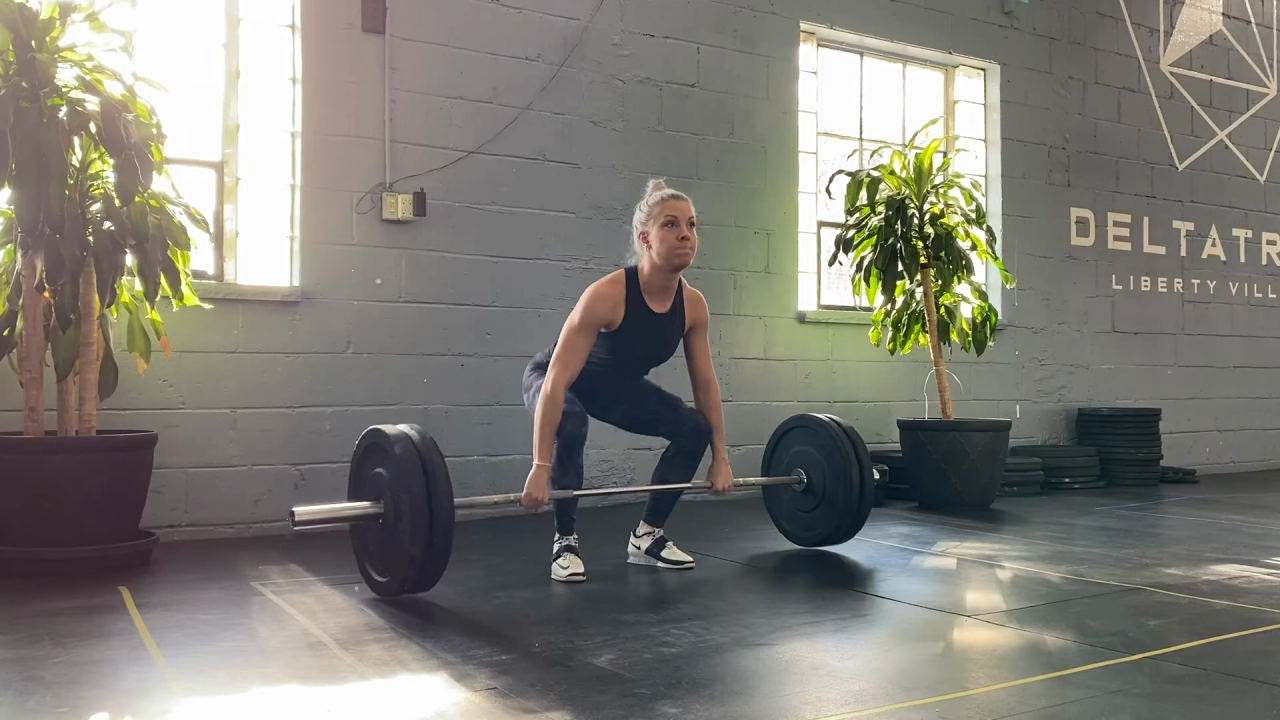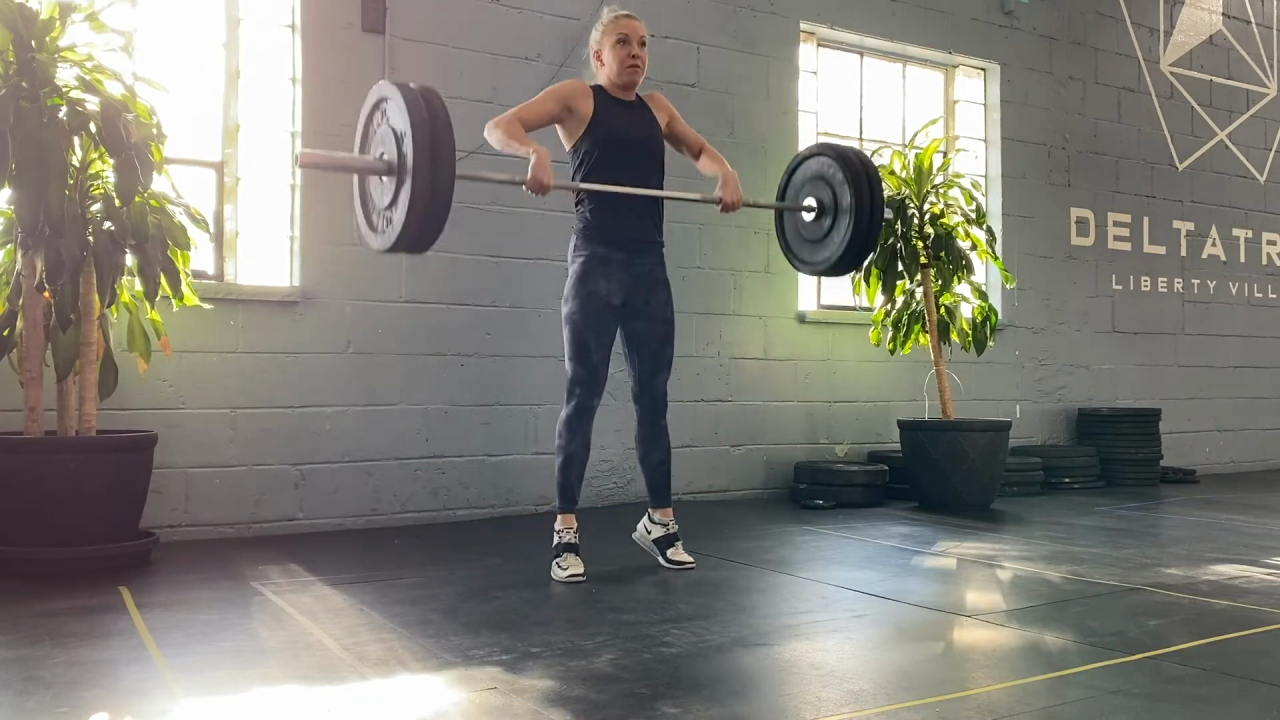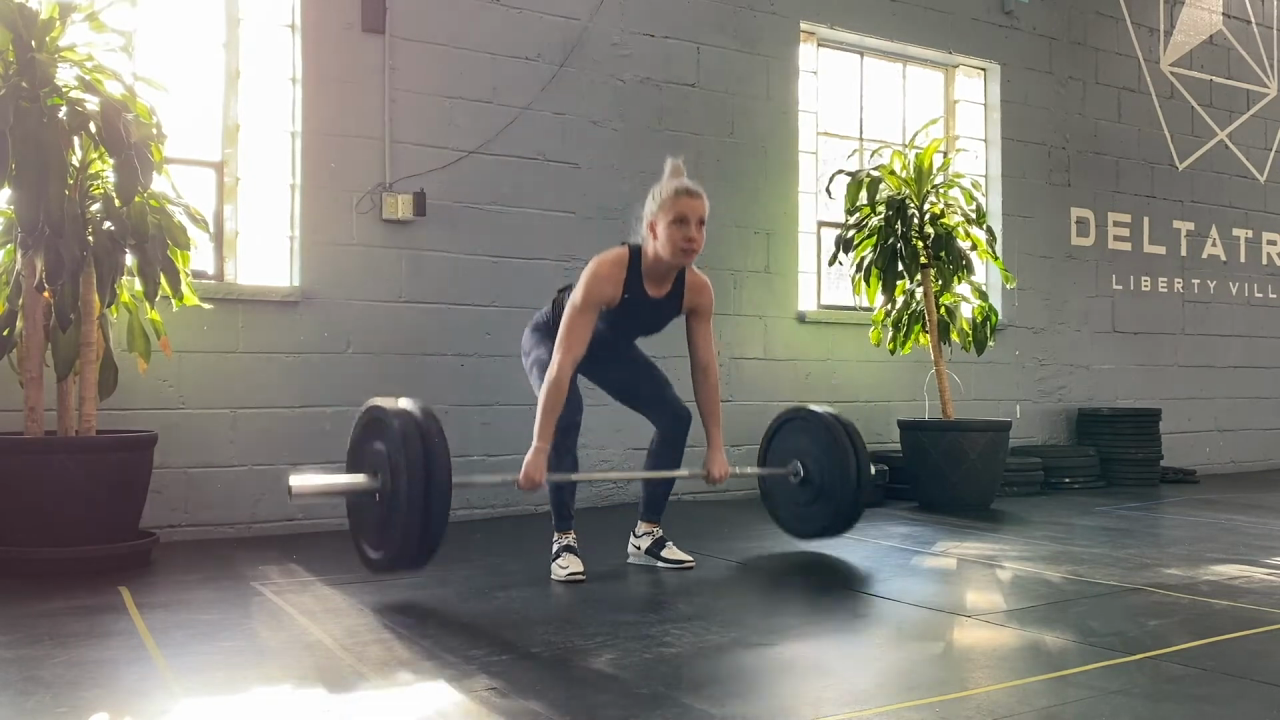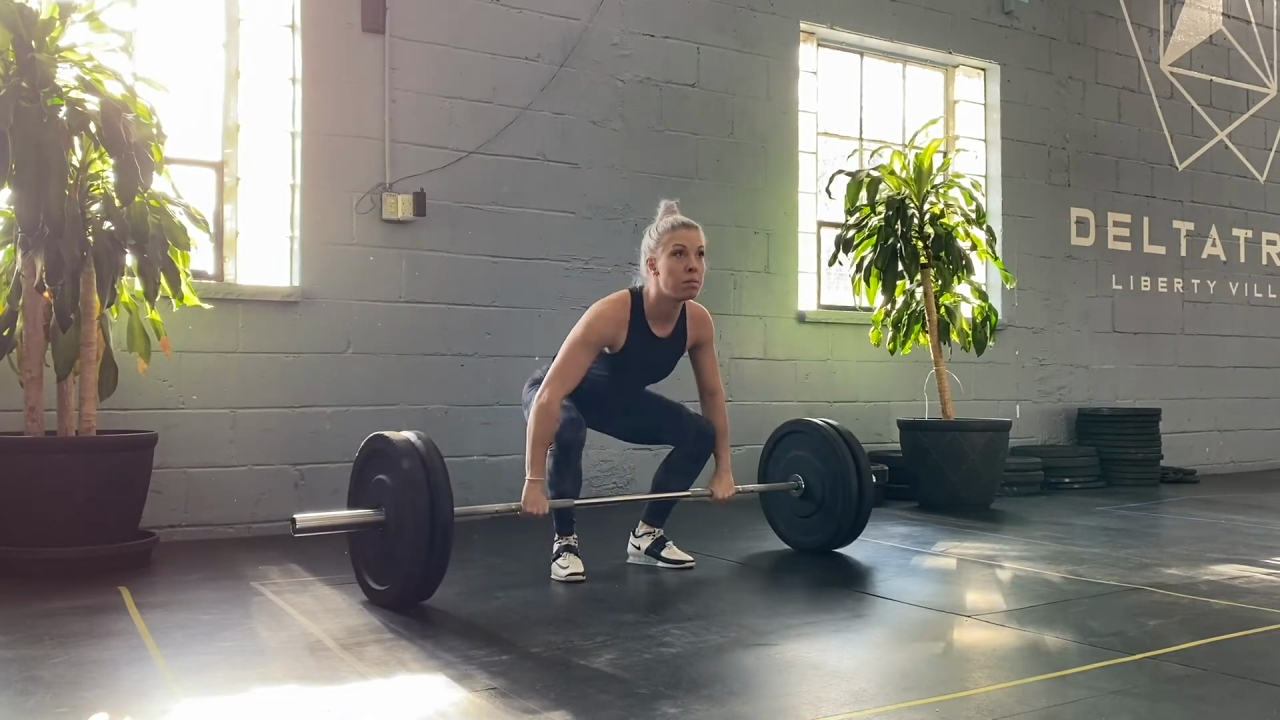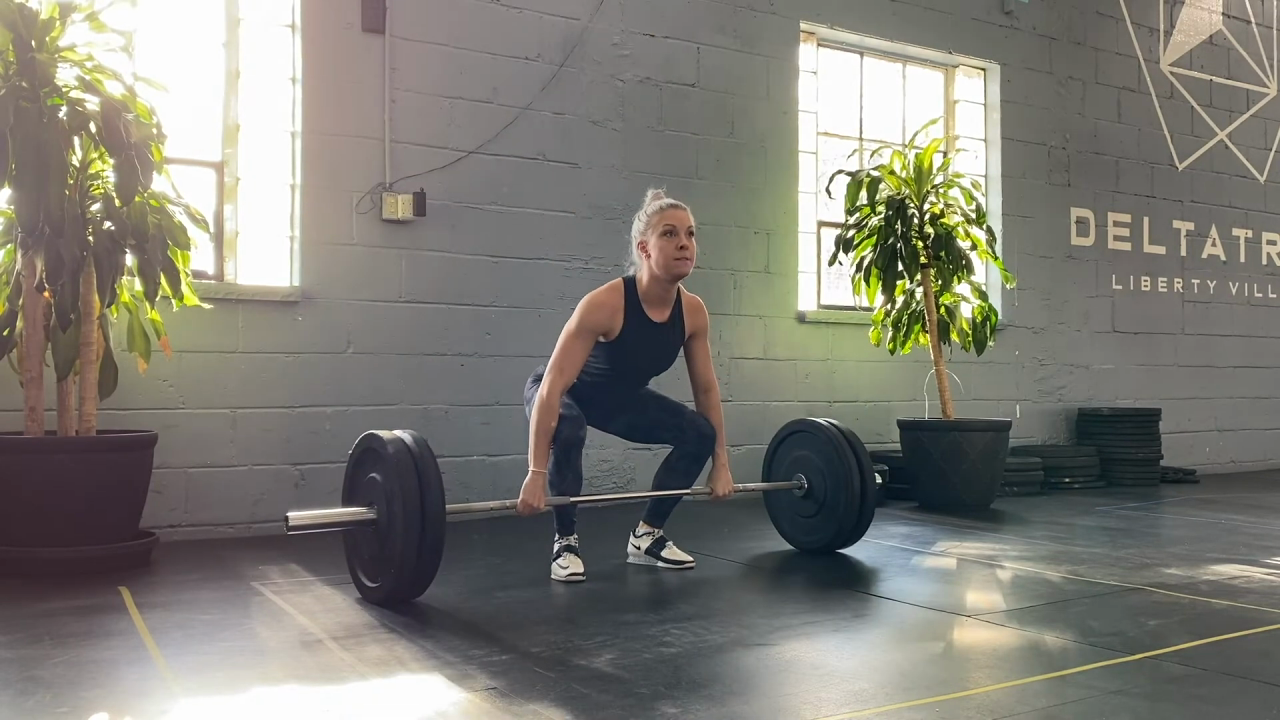
dt=1s
person 1, frame 1
left shoulder: (693, 305)
right shoulder: (606, 296)
left elbow: (705, 382)
right elbow: (558, 382)
left wrist: (720, 457)
right wrist: (541, 468)
left hip: (620, 386)
right hip: (557, 378)
left knee: (694, 429)
right knee: (571, 426)
left ankle: (648, 535)
right ankle: (565, 542)
person 1, frame 2
left shoulder: (657, 107)
right shoulder: (576, 97)
left elbow: (701, 149)
right elbow: (498, 126)
left wrist: (726, 174)
right wrist: (536, 154)
left hip: (650, 268)
right hip: (597, 264)
left knee: (653, 397)
right knee: (583, 397)
left ankle: (659, 520)
right ankle: (565, 530)
person 1, frame 3
left shoulder: (697, 289)
right shoulder: (608, 271)
left elbow: (705, 370)
right elbow: (563, 366)
left wrist: (716, 448)
right wrist: (539, 451)
left hip: (612, 348)
right hip: (550, 339)
left knee: (675, 417)
right knee: (567, 411)
left ankle: (647, 536)
right ankle: (564, 541)
person 1, frame 4
left shoulder: (697, 321)
right shoulder: (610, 315)
left elbow: (712, 394)
right elbow: (549, 397)
left wrist: (723, 467)
right wrist: (534, 481)
left hip: (621, 398)
right hip: (562, 396)
left knee: (700, 434)
right knee: (567, 432)
left ankle: (647, 536)
right ankle: (564, 542)
person 1, frame 5
left shoulder: (693, 311)
right shoulder: (603, 304)
left elbow: (706, 388)
right elbow: (552, 389)
left wrist: (720, 462)
right wrist: (537, 474)
left hip: (621, 394)
right hip: (565, 392)
left knee: (700, 432)
right knee: (568, 431)
left ankle: (647, 535)
right ankle: (565, 542)
